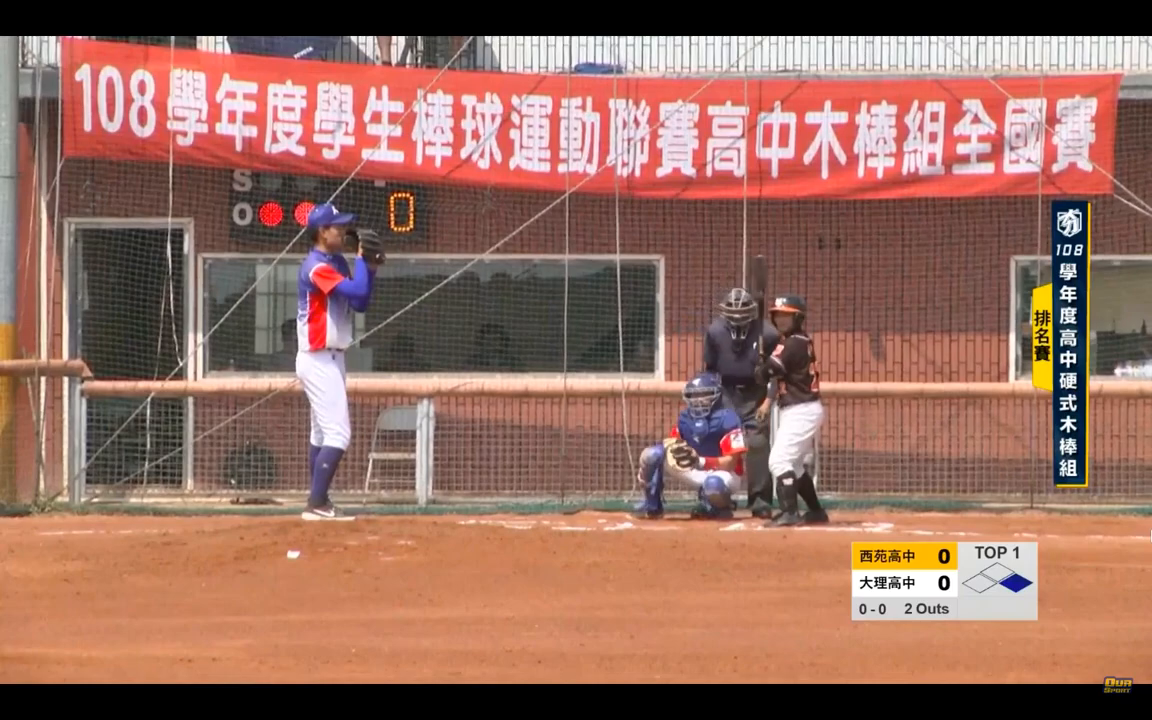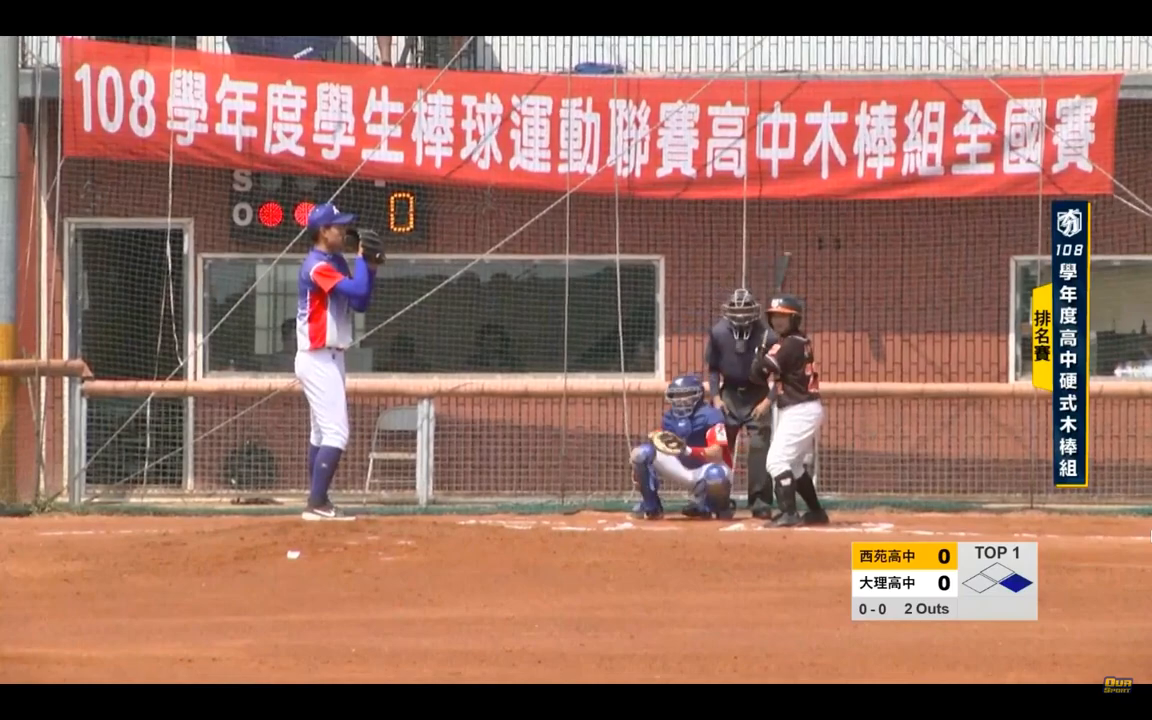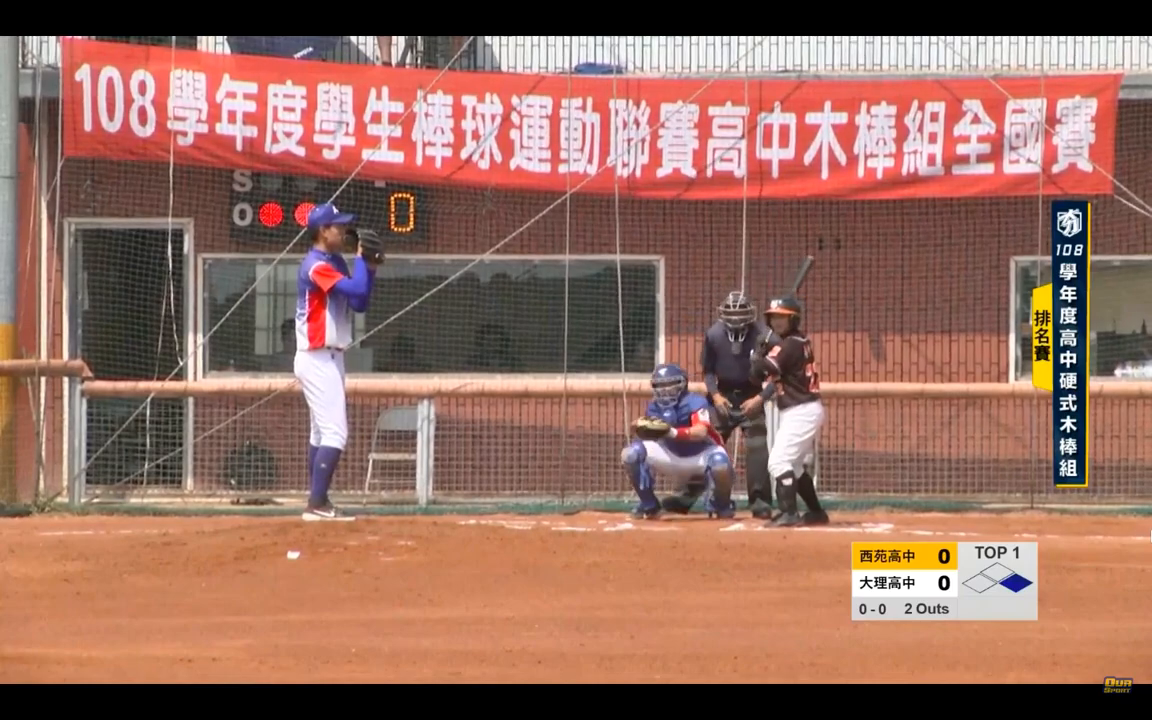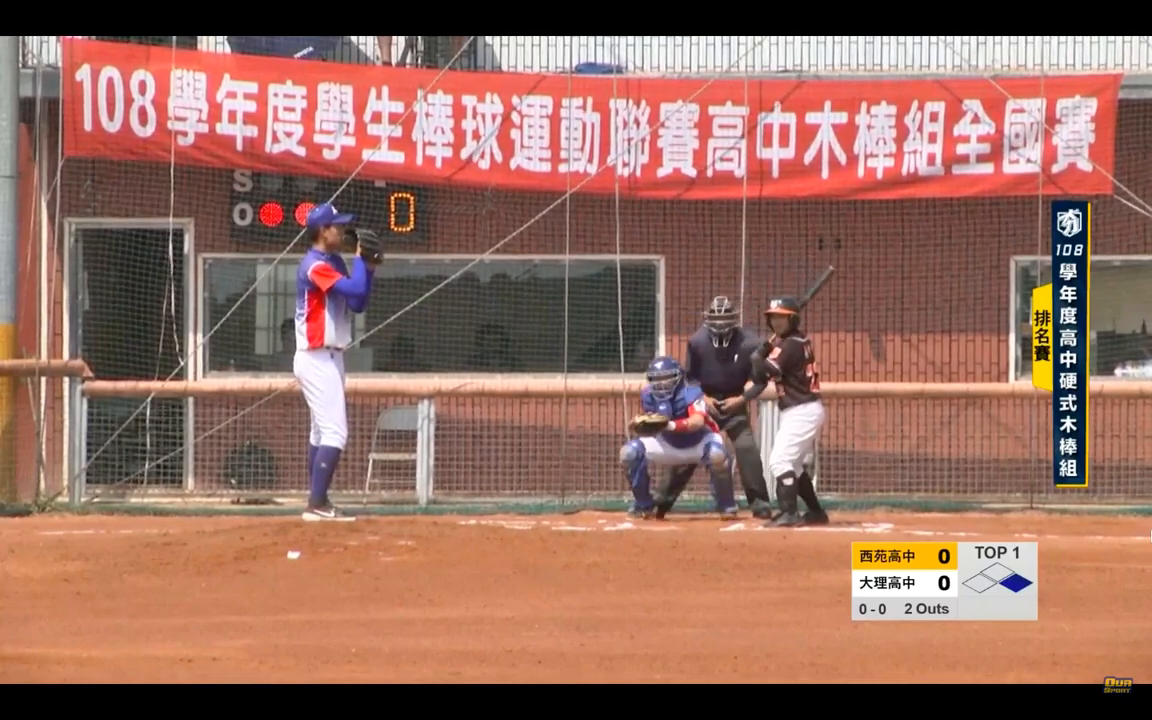
dt=0.2s
person 1, frame 1
left shoulder: (337, 263)
right shoulder: (316, 266)
left elbow: (360, 304)
right elbow: (357, 292)
left wrist: (370, 268)
right wrist: (361, 258)
left hip: (329, 359)
right hip: (319, 361)
left knee: (322, 434)
right knee: (337, 434)
left ankle: (319, 502)
right ankle: (316, 505)
person 1, frame 2
left shoulder: (337, 263)
right shoulder: (317, 266)
left elbow: (360, 304)
right elbow: (358, 291)
left wrist: (371, 268)
right wrist: (361, 258)
left hip: (330, 359)
right hip: (318, 360)
left knee: (322, 433)
right knee: (335, 434)
left ankle: (319, 501)
right ankle: (316, 505)
person 1, frame 3
left shoulder: (336, 263)
right shoulder: (316, 265)
left elbow: (360, 304)
right elbow: (357, 290)
left wrist: (370, 267)
right wrist: (360, 257)
left hip: (329, 359)
right hip: (317, 360)
left knee: (322, 433)
right knee: (334, 433)
left ankle: (319, 502)
right ankle: (316, 505)
person 1, frame 4
left shoulder: (335, 263)
right shoulder: (315, 265)
left elbow: (358, 304)
right elbow: (356, 290)
left wrist: (369, 268)
right wrist: (359, 258)
left hip: (330, 358)
right hip: (317, 359)
left knee: (322, 433)
right knee: (334, 433)
left ankle: (319, 501)
right ankle: (316, 505)
person 2, frame 1
left shoulder: (792, 343)
right shoulder: (800, 341)
left elbow: (765, 374)
right elbow: (781, 370)
left wrist: (761, 365)
right wrist: (769, 361)
left hip: (800, 411)
right hip: (802, 410)
left knee: (779, 460)
right knee: (794, 464)
left ankle: (789, 513)
right ankle: (816, 511)
person 2, frame 2
left shoulder: (789, 344)
right shoulder: (800, 341)
left elbow: (759, 373)
right elbow: (781, 367)
left wrist: (761, 354)
right wrist: (768, 354)
left hip: (799, 412)
right hip: (806, 410)
left knee: (777, 461)
right knee: (794, 465)
left ankle: (789, 514)
right ankle: (816, 512)
person 2, frame 3
left shoulder: (789, 345)
right shoulder: (800, 341)
left elbow: (759, 373)
right elbow: (780, 368)
left wrist: (760, 353)
right wrist: (768, 352)
left hip: (800, 412)
right hip: (806, 410)
left knee: (779, 461)
right knee: (793, 464)
left ankle: (789, 514)
right ankle: (816, 512)
person 2, frame 4
left shoulder: (789, 345)
right shoulder: (800, 341)
left elbow: (760, 375)
right elbow: (782, 369)
left wrist: (760, 353)
right wrist: (769, 353)
left hip: (800, 412)
right hip: (806, 410)
left knee: (779, 461)
right knee: (793, 464)
left ankle: (789, 513)
right ankle: (815, 511)
person 3, frame 1
left shoulder: (767, 334)
right shoulder: (715, 331)
right elbow: (710, 368)
left wrist: (769, 399)
left hip: (755, 395)
right hip: (726, 394)
left knee: (758, 446)
left ankle: (760, 500)
person 3, frame 2
left shoulder: (769, 336)
right shoulder: (718, 332)
right elbow: (713, 369)
left wrist: (768, 400)
right wrist: (715, 397)
left hip: (757, 397)
right hip: (728, 395)
left knee: (759, 446)
left ankle: (760, 501)
person 3, frame 3
left shoulder: (764, 337)
right shoulder: (714, 335)
right elbow: (708, 370)
left wrist: (760, 399)
right wrist: (714, 395)
left hip: (751, 398)
right hip: (722, 396)
left knee: (757, 447)
left ankle: (760, 501)
right ankle: (688, 496)
person 3, frame 4
left shoulder: (749, 343)
right shoulder: (697, 340)
right elbow: (690, 375)
left wrist: (741, 399)
right wrist: (703, 397)
left hip: (735, 402)
right hip: (706, 401)
left knee: (748, 449)
left ankle: (759, 502)
right ankle: (666, 498)
person 4, frame 1
left shoulder: (727, 419)
right shoulder: (686, 416)
left elbow: (732, 462)
right elbow: (670, 443)
left wrist: (701, 461)
left hip: (722, 471)
right hip: (694, 470)
left knee: (713, 485)
right knee: (651, 454)
left ankle: (721, 507)
right ankle: (652, 507)
person 4, frame 2
left shoulder: (710, 416)
right shoulder: (670, 417)
left elbow: (717, 453)
left wrist: (687, 451)
left hip: (710, 467)
right hip: (683, 468)
left knee: (714, 477)
right knee: (640, 453)
left ankle: (721, 507)
right ankle: (651, 508)
person 4, frame 3
left shoulder: (695, 402)
right shoulder: (654, 407)
left elbow: (701, 432)
right elbow: (652, 437)
left wrist: (672, 432)
left hip: (702, 455)
right hip: (673, 455)
left knee: (721, 464)
right knee: (630, 453)
left ankle: (721, 506)
right ankle: (649, 507)
person 4, frame 4
left shoulder: (691, 394)
right shoulder: (648, 396)
left elbow: (698, 422)
left wrist: (671, 425)
left hip: (699, 443)
right hip: (668, 445)
left knee: (717, 455)
right knee: (629, 452)
left ankle: (727, 505)
right ankle: (645, 505)
